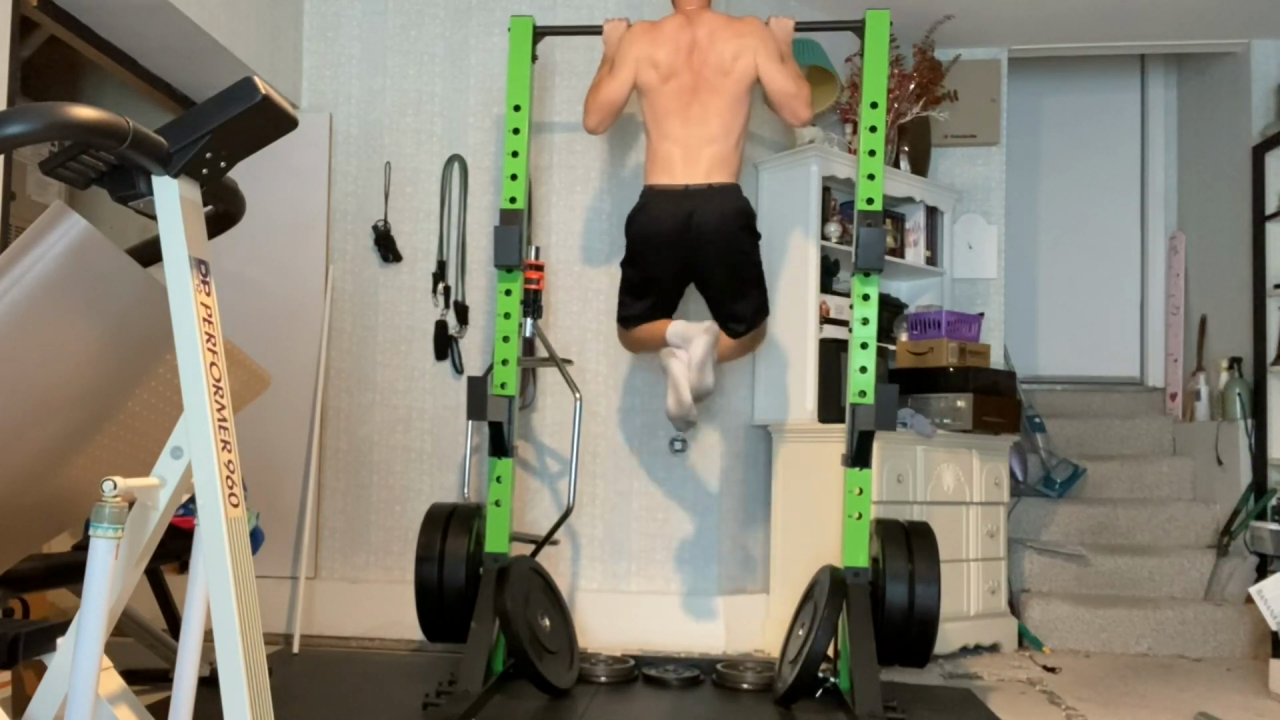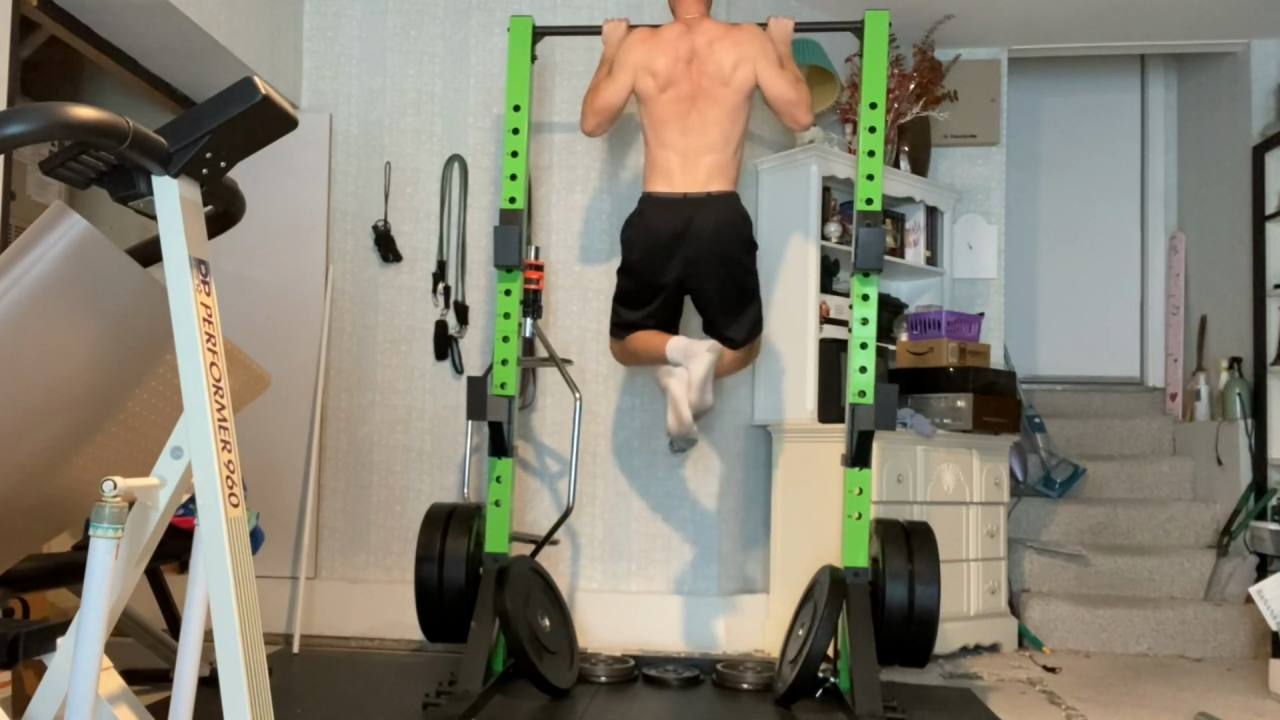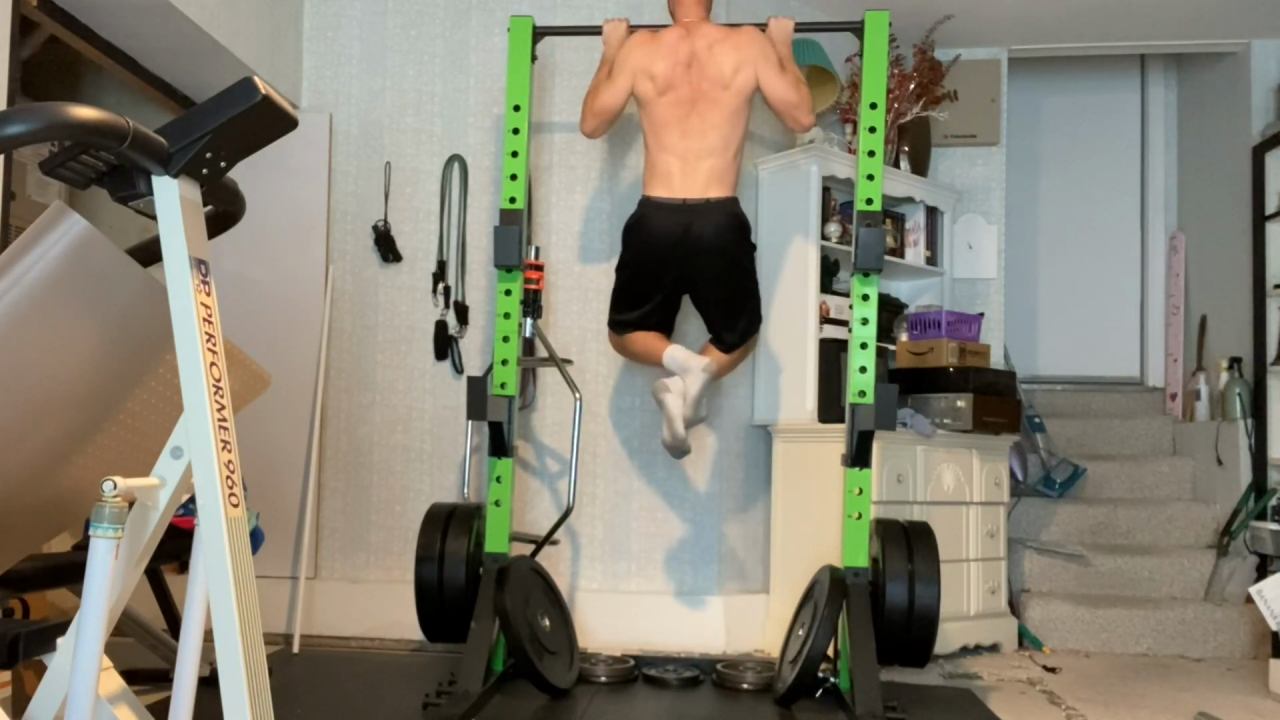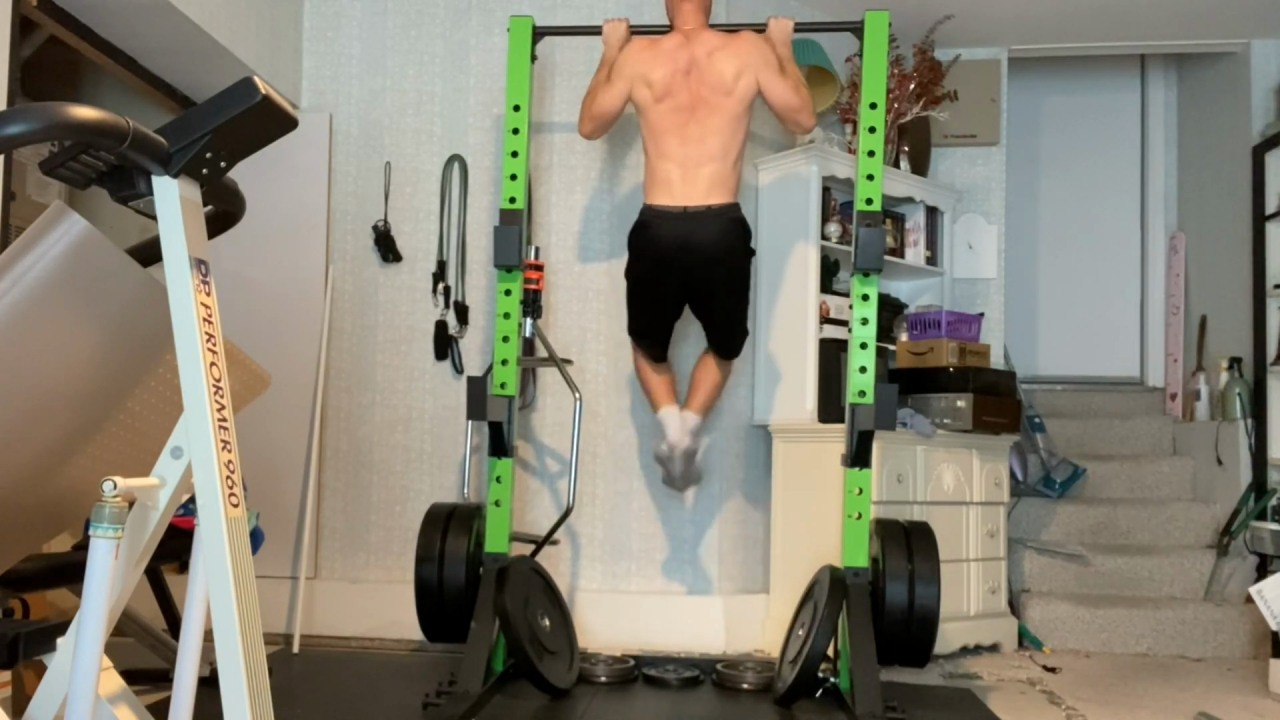
dt=0.4s
person 1, frame 1
left shoulder: (640, 38)
left elbow: (594, 120)
right elbow: (800, 112)
left wrist: (611, 51)
right wrist: (782, 45)
left hip: (658, 211)
right hip: (722, 210)
left knee: (634, 332)
right knee: (747, 330)
left ankle: (680, 336)
right ankle: (702, 349)
person 1, frame 2
left shoulder: (639, 44)
right shoulder: (749, 41)
left elbow: (592, 123)
right elbow: (800, 117)
left wrist: (610, 51)
right wrist: (783, 47)
left hip: (655, 219)
right hip: (721, 219)
left knee: (627, 343)
right knee: (741, 346)
left ankle: (679, 352)
right ankle: (698, 366)
person 1, frame 3
left shoulder: (639, 47)
right shoulder: (749, 44)
left elbow: (591, 123)
right elbow: (801, 117)
left wrist: (610, 51)
right wrist: (783, 47)
left hip: (655, 222)
right hip: (719, 222)
left knee: (626, 333)
right knee: (738, 335)
left ankle: (681, 362)
right ankle: (695, 377)
person 1, frame 4
left shoulder: (638, 54)
right shoulder: (748, 50)
left elbow: (590, 126)
right elbow: (803, 120)
left wrist: (610, 52)
right wrist: (783, 49)
left hip: (657, 229)
right hip: (720, 229)
left knee: (647, 345)
right knee: (724, 345)
left ankle: (669, 423)
right ankle: (690, 422)
